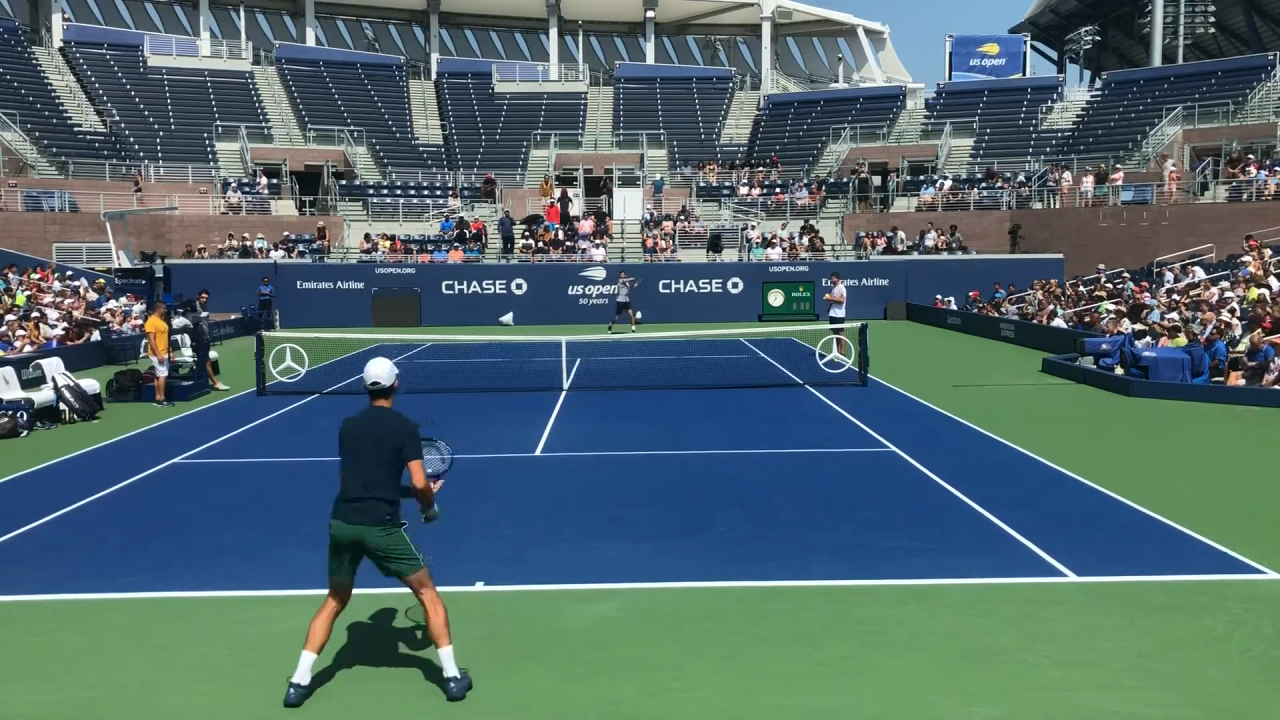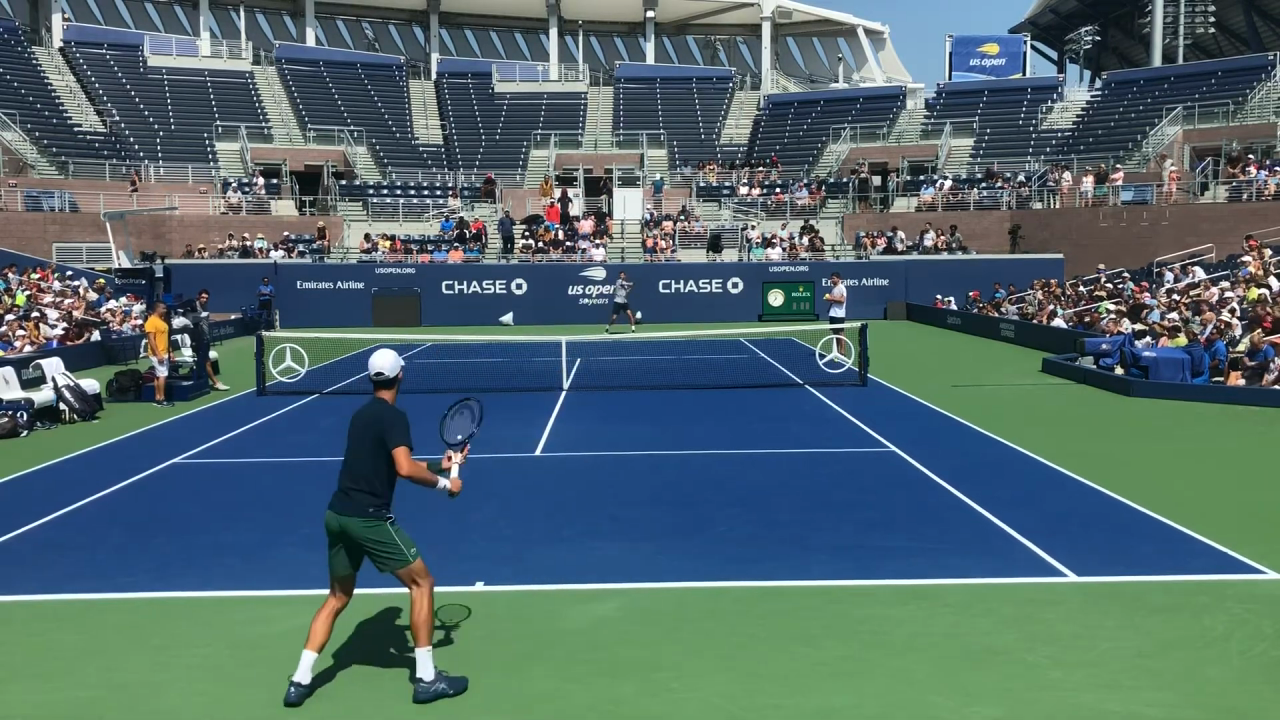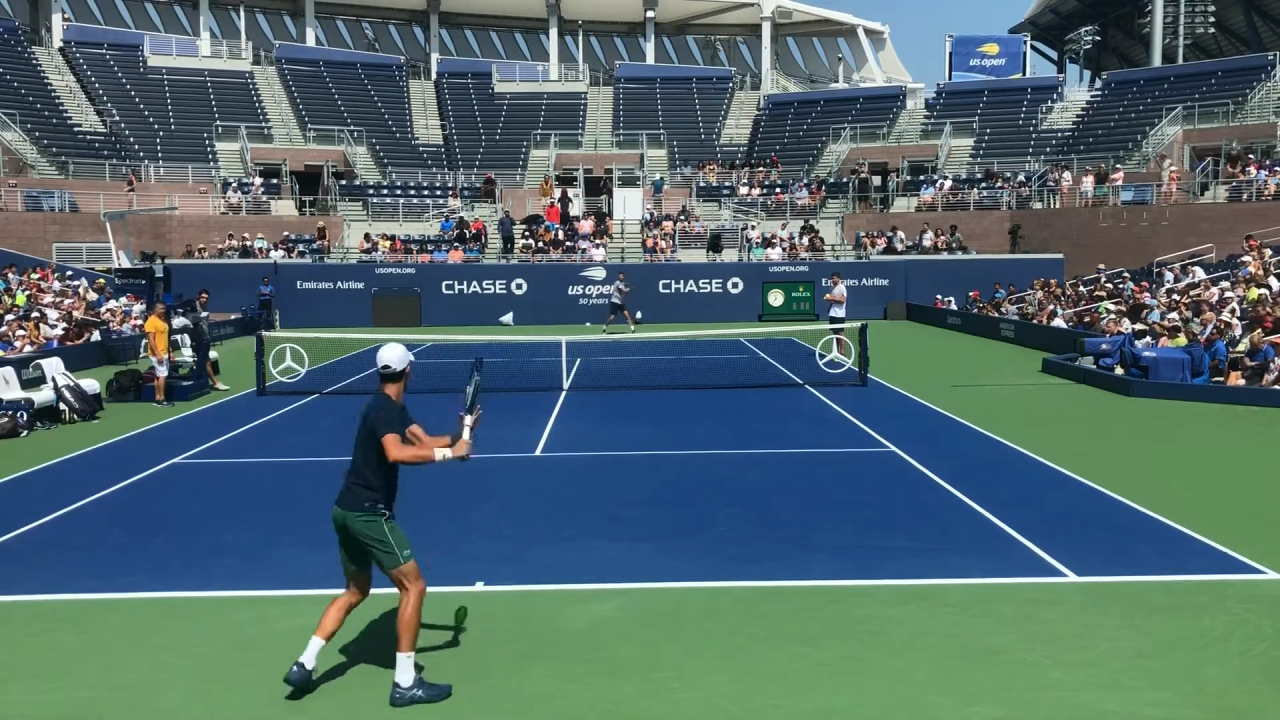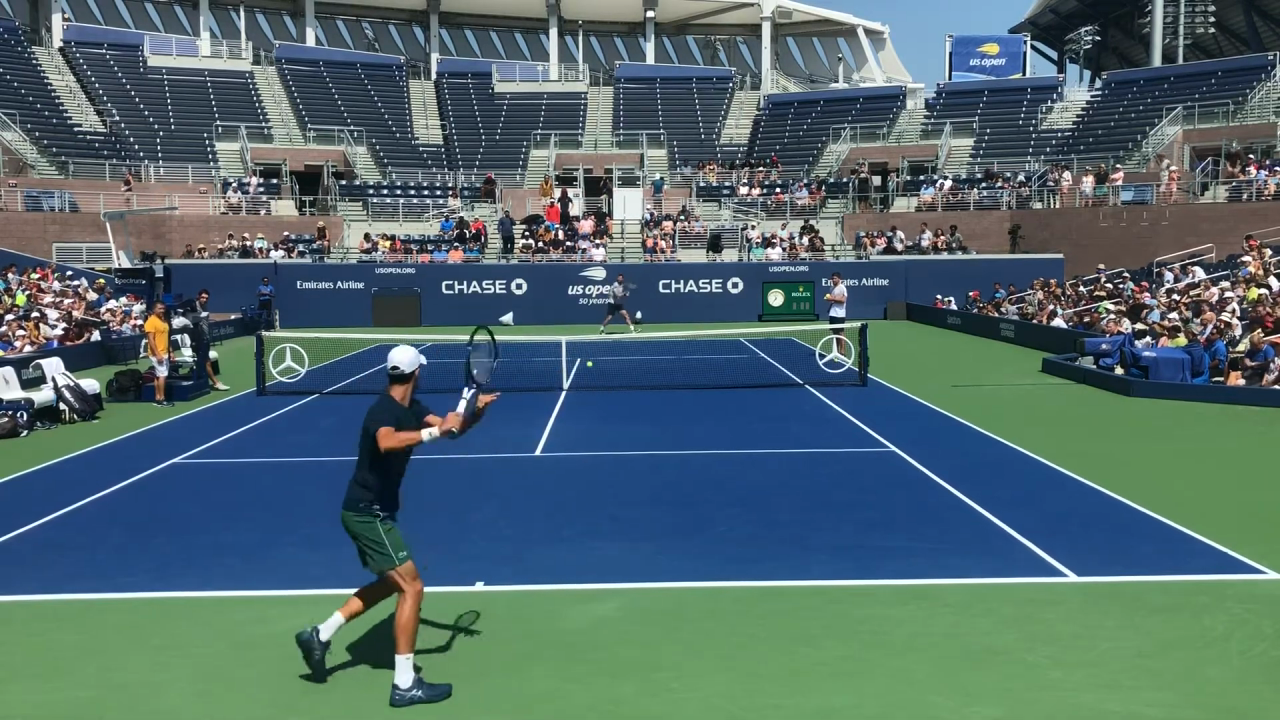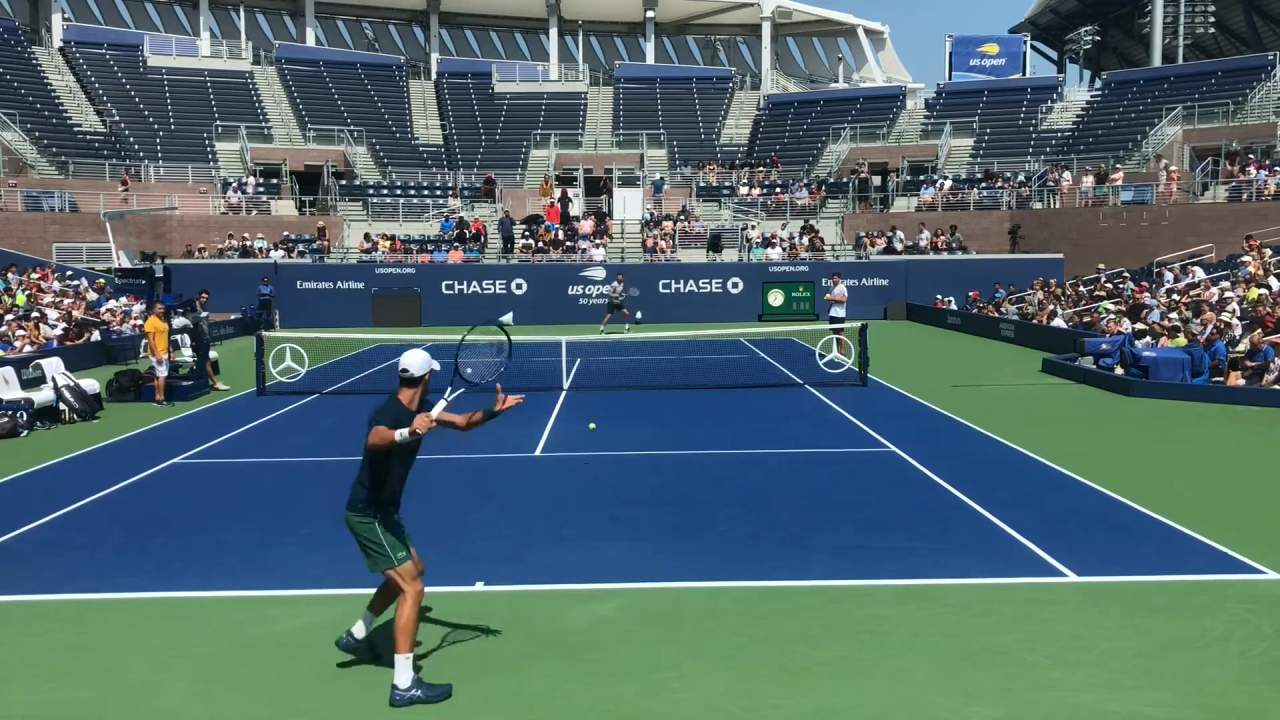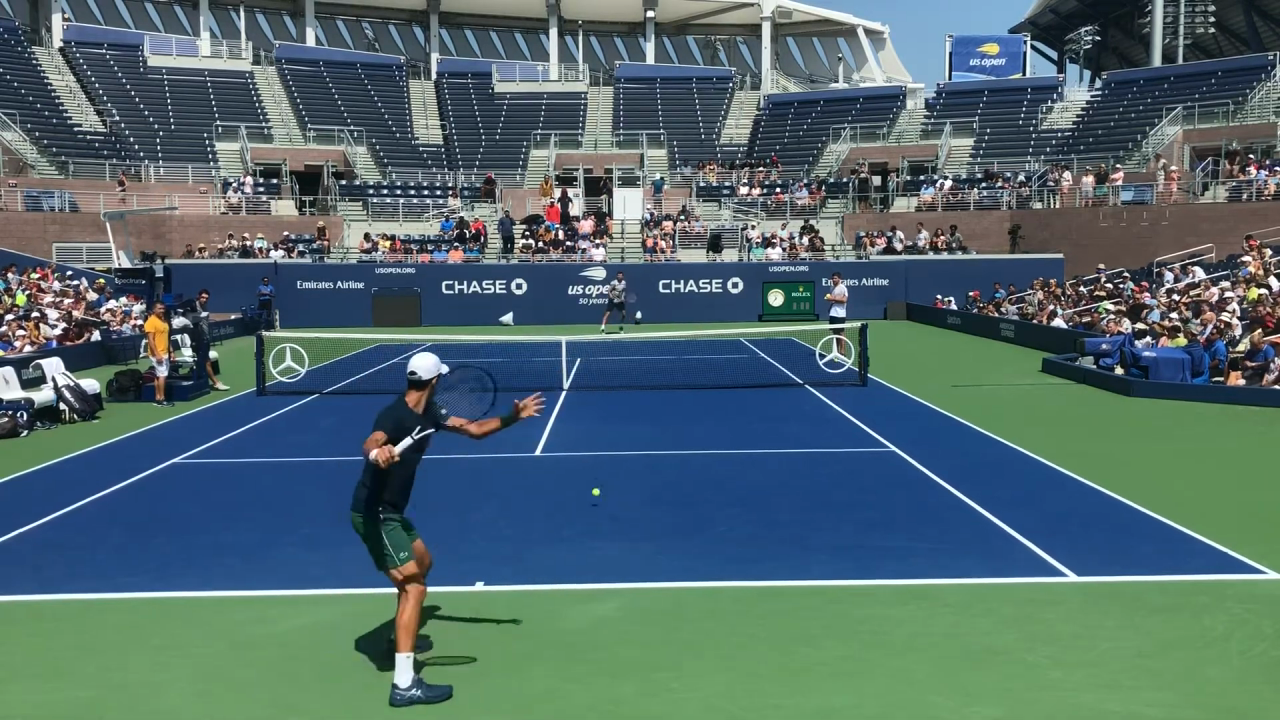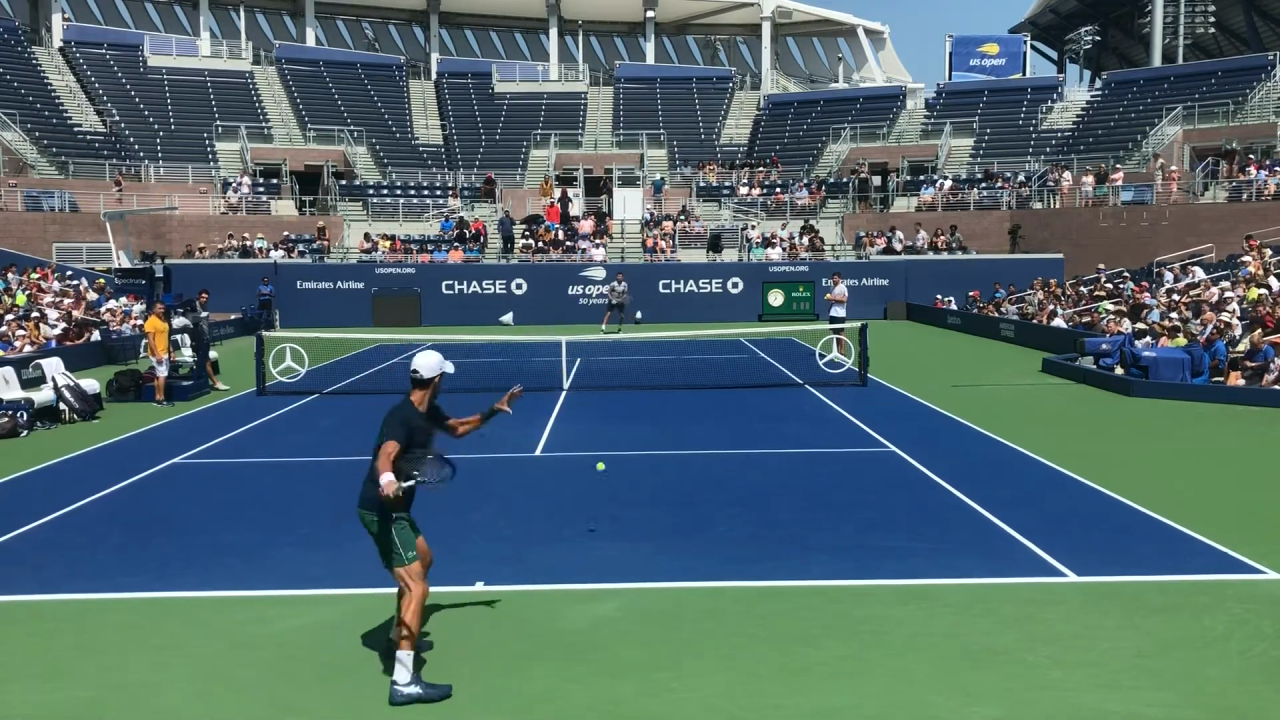
dt=0.1s
person 1, frame 1
left shoulder: (348, 426)
right shoulder: (405, 427)
right elbow: (419, 484)
right wrist: (429, 507)
left hip: (342, 524)
right hip: (382, 525)
left knee: (335, 602)
right knee: (428, 594)
left ankle: (299, 682)
right ankle: (452, 676)
person 1, frame 2
left shoulder: (365, 413)
right shoulder: (392, 416)
right elbow: (406, 469)
left wrist: (445, 460)
right wrist: (443, 482)
left hip: (340, 516)
right hip: (368, 518)
left knee: (338, 598)
right knee: (422, 584)
left ankle: (300, 681)
right ankle: (427, 677)
person 1, frame 3
left shoulder: (385, 407)
right shoulder: (388, 410)
left elbow: (425, 443)
right elbow: (395, 454)
left wrist: (459, 436)
right wrist: (447, 454)
left hip: (348, 510)
right hip: (368, 513)
left knee: (355, 592)
right knee: (414, 587)
left ankle: (305, 666)
right ankle: (405, 683)
person 1, frame 4
left shoulder: (408, 407)
right shoulder: (382, 409)
left elbow: (447, 428)
right elbow: (388, 443)
left wrist: (473, 413)
right wrist: (434, 433)
left hip: (370, 512)
right hip: (368, 515)
left knee: (383, 585)
right knee: (412, 588)
left ankle: (318, 637)
right ankle: (405, 685)
person 1, frame 5
left shoulder: (419, 409)
right shoulder: (387, 411)
left elbow: (464, 422)
right elbow: (374, 440)
left wrist: (494, 410)
right wrist: (406, 432)
left hip: (380, 512)
right hip: (367, 514)
left knee: (411, 571)
right knee: (411, 589)
left ankle: (356, 635)
right ankle: (403, 684)
person 1, frame 6
left shoulder: (428, 413)
right shoulder: (393, 415)
left elbow: (476, 429)
right elbow: (369, 445)
left wrist: (513, 417)
right wrist: (379, 453)
left hip: (388, 512)
right hip: (372, 513)
left knee: (422, 562)
right knee: (413, 587)
left ankle: (406, 635)
right ankle: (405, 684)
person 1, frame 7
left shoulder: (428, 411)
right shoulder: (401, 416)
left elbow: (459, 428)
right elbow: (384, 455)
left wrist: (494, 410)
right wrist: (387, 479)
left hip: (394, 510)
right hip: (381, 511)
left knee: (423, 559)
right knee: (416, 586)
left ankle: (405, 630)
right ankle: (403, 682)
